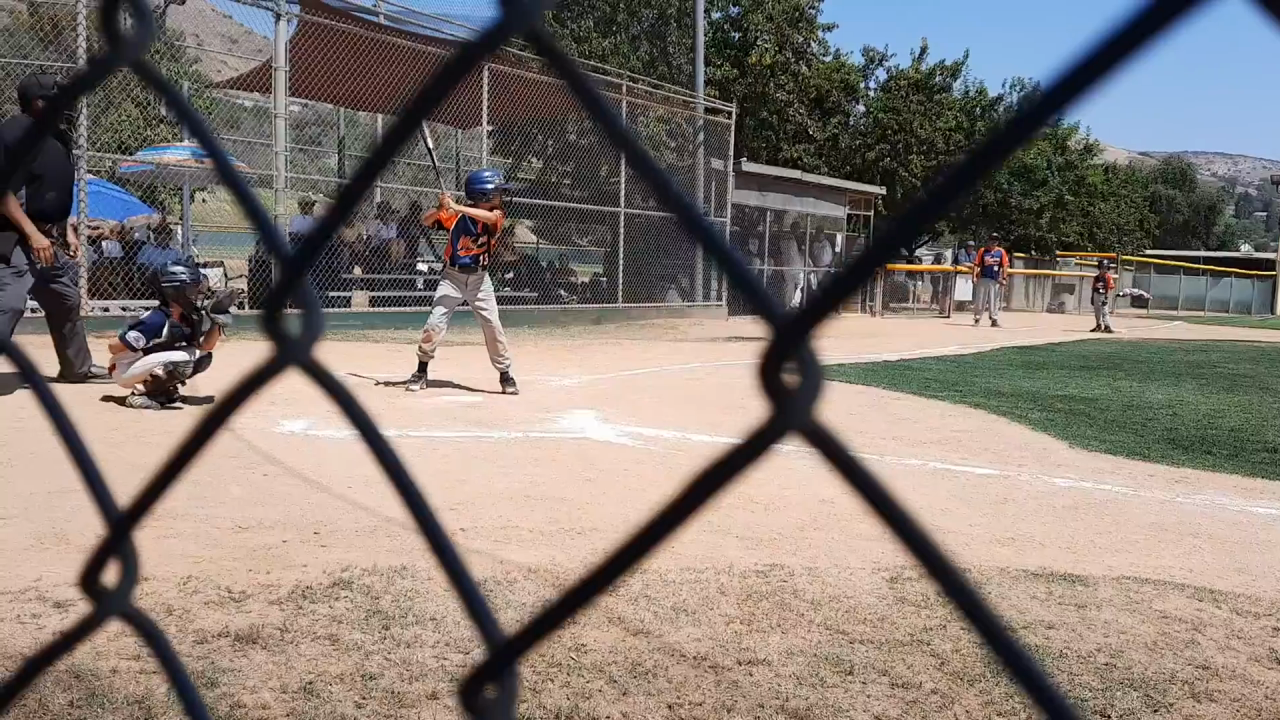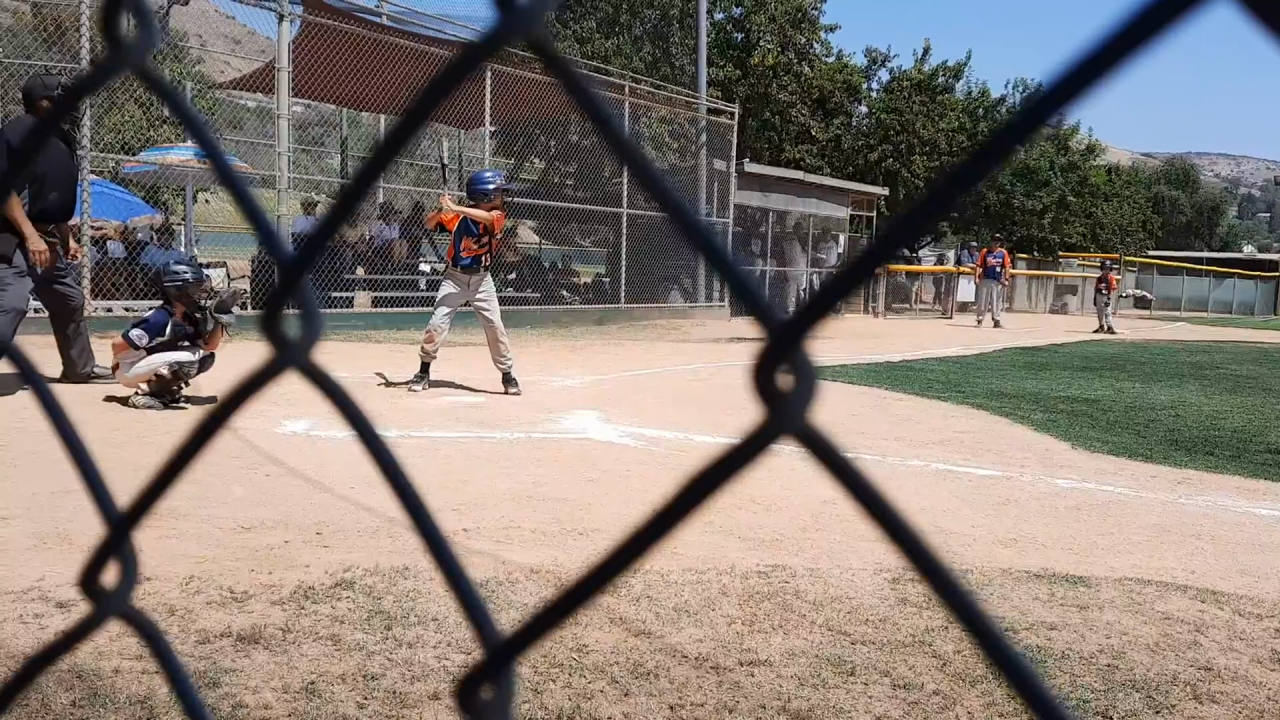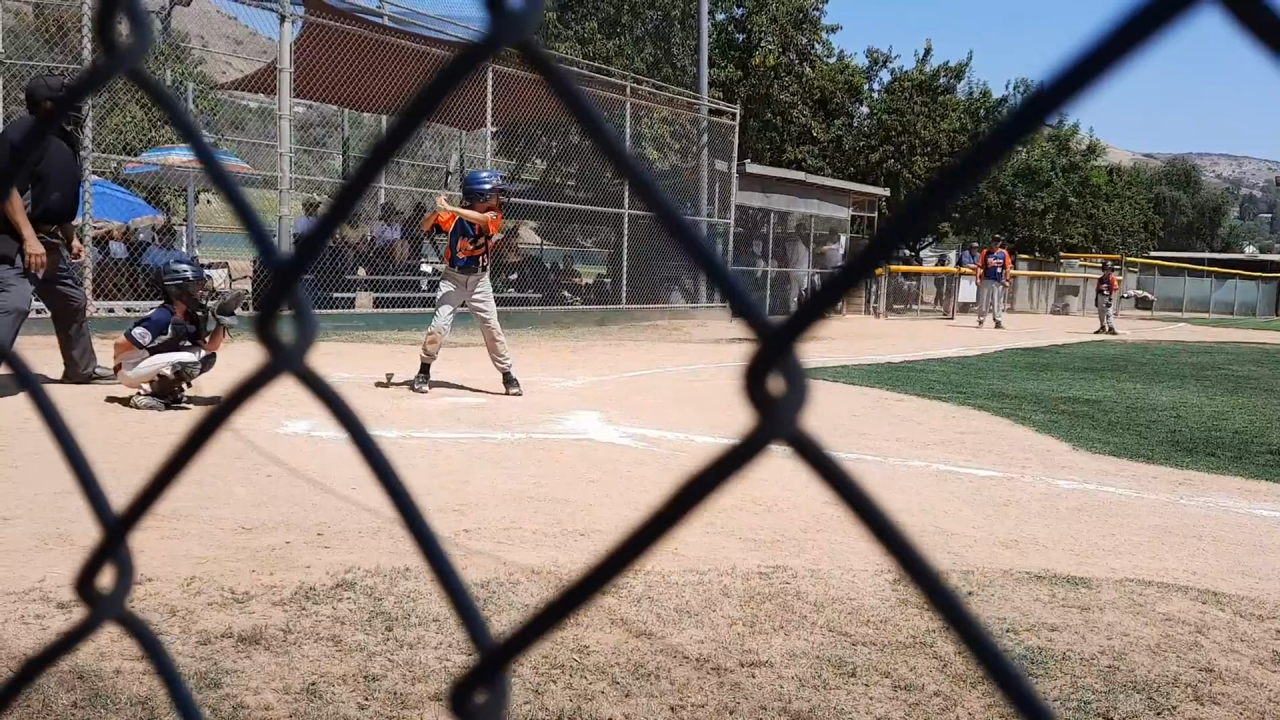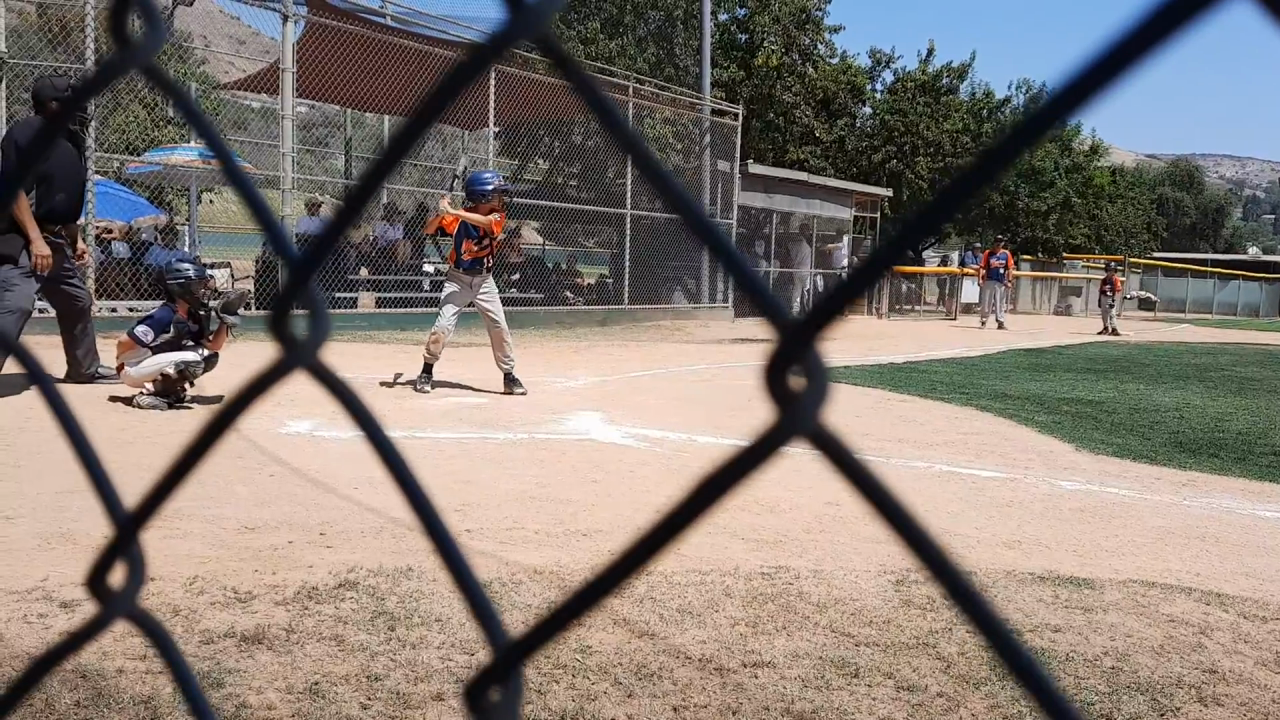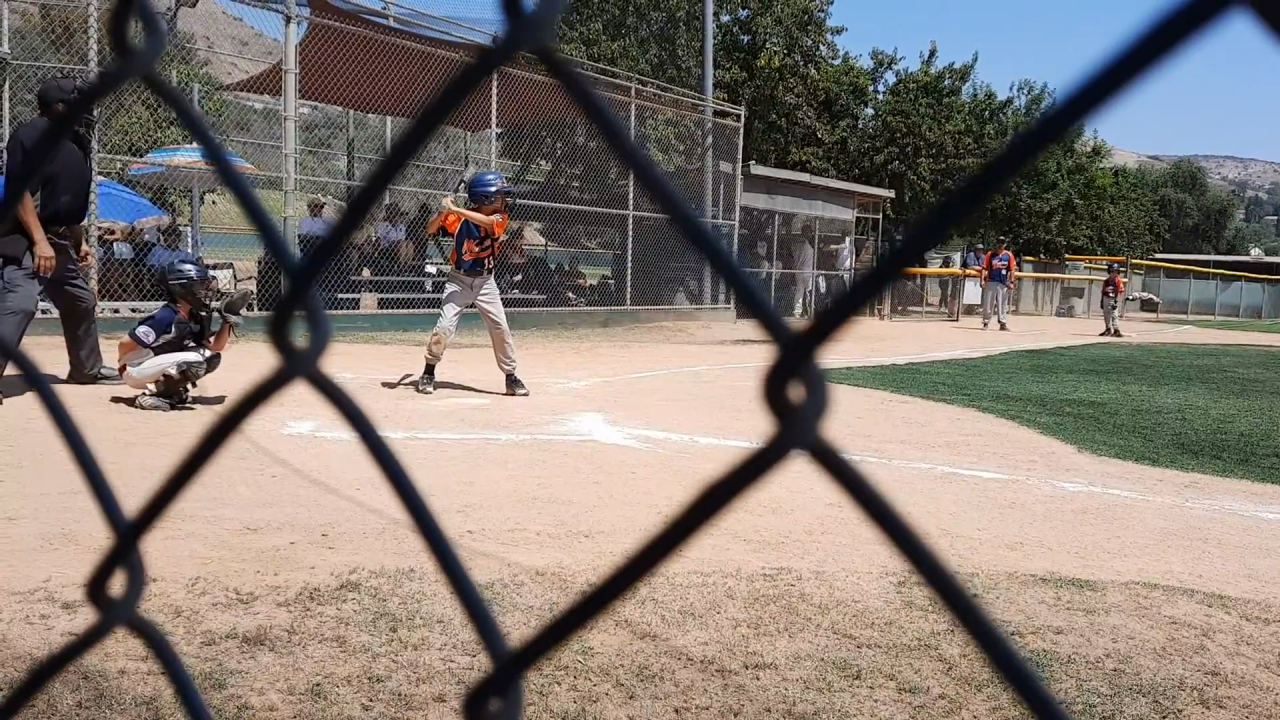
dt=0.3s
person 1, frame 1
left shoulder: (54, 136)
left wrist: (67, 232)
right wrist: (32, 233)
left hip: (47, 238)
left knee: (67, 300)
left ankle: (77, 367)
person 1, frame 2
left shoulder: (58, 137)
left wrist: (67, 238)
right wrist: (31, 236)
left hip: (49, 239)
left knee: (71, 301)
left ankle: (80, 367)
person 1, frame 3
left shoulder: (62, 138)
left wrist: (71, 238)
right wrist: (29, 239)
left hip: (52, 242)
left knee: (73, 302)
left ankle: (82, 368)
person 1, frame 4
left shoulder: (68, 139)
right shoulder: (27, 132)
left wrist: (76, 238)
right wrist: (35, 239)
left hip: (56, 241)
left knee: (78, 301)
left ankle: (85, 367)
person 1, frame 5
left shoulder: (76, 140)
right shoulder: (32, 134)
left wrist: (80, 240)
right wrist: (40, 241)
left hip: (60, 243)
right hip: (27, 241)
left knee: (82, 302)
left ankle: (87, 369)
person 2, frame 1
left shoulder: (497, 214)
right shoulder: (455, 214)
left elbow: (490, 217)
right elbow: (427, 221)
left wrist: (457, 207)
right wrist: (442, 208)
left hip: (479, 279)
right hip: (452, 276)
left knee: (493, 326)
right knee: (435, 323)
left ankle: (505, 375)
right ankle: (421, 372)
person 2, frame 2
left shoulder: (498, 215)
right shoulder: (457, 215)
left elbow: (487, 218)
right elbow: (429, 225)
left wrist: (455, 208)
right wrist: (442, 210)
left hip: (482, 280)
right hip: (455, 277)
left knee: (495, 327)
right knee: (437, 324)
left ankle: (507, 375)
right ankle: (423, 372)
person 2, frame 3
left shoulder: (495, 216)
right shoulder: (454, 215)
left elbow: (480, 219)
right elbow: (425, 227)
left wrist: (449, 209)
right wrist: (437, 210)
left hip: (480, 280)
right hip: (452, 278)
left knee: (492, 327)
right knee: (439, 325)
left ankle: (507, 376)
right ankle: (423, 372)
person 2, frame 4
left shoulder: (498, 217)
right shoulder: (458, 217)
left elbow: (484, 222)
right elbow: (429, 230)
left wrist: (452, 212)
right wrist: (441, 212)
left hip: (484, 281)
right hip: (458, 279)
left knee: (500, 327)
right knee: (443, 326)
left ankle: (509, 376)
right ankle: (426, 372)
person 2, frame 5
left shoulder: (500, 218)
right shoulder: (459, 217)
left elbow: (486, 222)
right elbow: (430, 229)
left wrist: (455, 209)
right wrist: (444, 211)
left hip: (486, 282)
right hip: (459, 280)
left knee: (501, 328)
right knee: (444, 327)
left ankle: (511, 377)
right ankle: (428, 373)
person 3, frame 1
left shoulder: (186, 318)
right shoulder: (157, 320)
left elbow: (206, 346)
right elbow: (114, 346)
left wrist: (217, 321)
left hip: (151, 363)
right hip: (125, 370)
left knee: (202, 356)
right knee: (181, 361)
left ankle: (159, 390)
right ankle: (139, 393)
person 3, frame 2
left shoulder: (189, 318)
right shoulder: (160, 319)
left elbow: (209, 346)
right elbow: (117, 345)
right wrist: (128, 359)
left hip: (152, 363)
right hip: (128, 370)
left knee: (205, 356)
right knee: (185, 361)
left ankle: (161, 390)
right ankle: (144, 393)
person 3, frame 3
left shoulder: (190, 317)
right shoulder: (161, 318)
left elbow: (210, 346)
right elbow: (121, 343)
right wrist: (121, 364)
left hip: (154, 365)
right hip: (130, 370)
left knee: (206, 356)
right knee: (189, 363)
left ankle: (164, 390)
right ankle: (145, 394)
person 3, frame 4
left shoulder: (193, 317)
right shoulder: (164, 316)
left elbow: (213, 346)
right elbow: (124, 342)
left wrist: (225, 320)
right wrist: (123, 363)
left hip: (158, 364)
right hip: (133, 370)
left knee: (209, 356)
right knee: (191, 361)
left ankle: (167, 390)
right ankle: (148, 393)
person 3, frame 5
left shoulder: (195, 318)
right shoulder: (166, 317)
left elbow: (216, 346)
right elbow: (126, 343)
left wrist: (227, 319)
right wrist: (124, 365)
left hip: (159, 366)
right hip: (136, 371)
left knee: (211, 357)
right knee: (194, 362)
left ankle: (170, 391)
right ankle: (151, 395)
